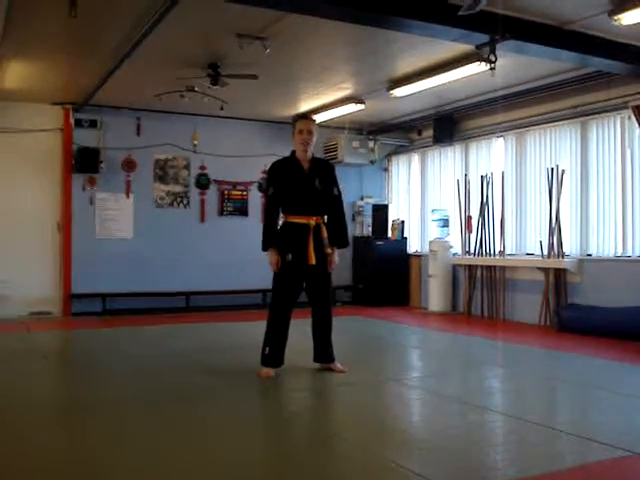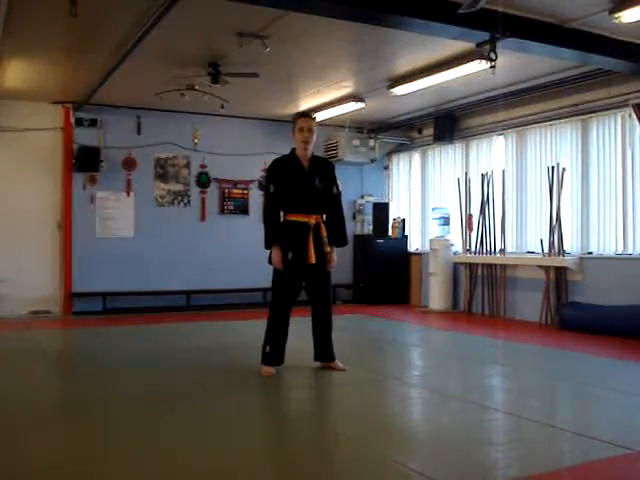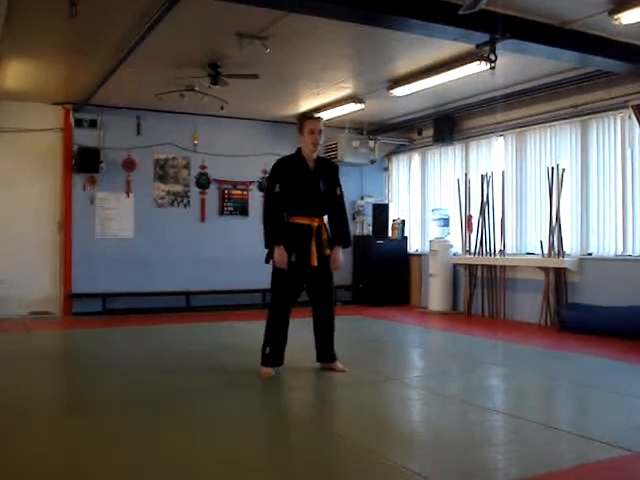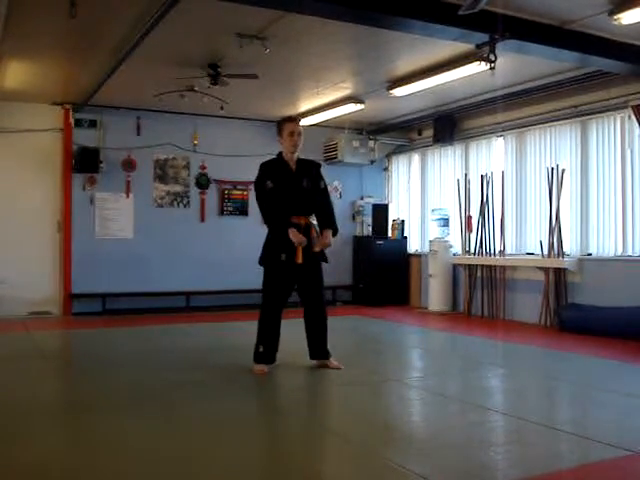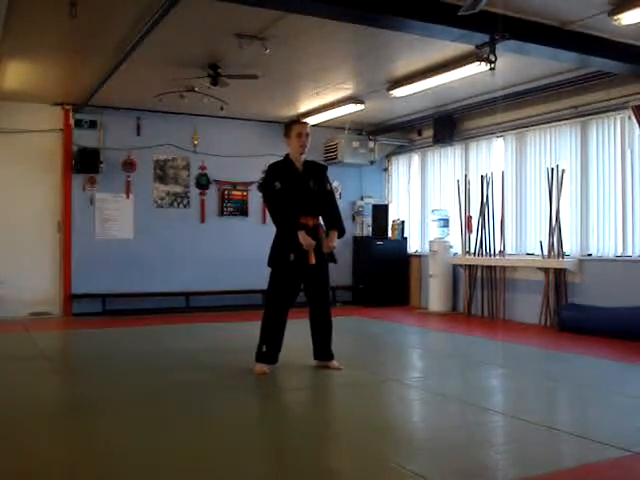
dt=1s
person 1, frame 1
left shoulder: (326, 169)
right shoulder: (279, 168)
left elbow: (336, 209)
right elbow: (271, 210)
left wrist: (335, 247)
right wrist: (271, 247)
left hip: (319, 241)
right hip: (291, 238)
left knee: (322, 302)
right knee: (282, 302)
left ankle: (325, 357)
right ankle: (270, 360)
person 1, frame 2
left shoulder: (326, 168)
right shoulder: (279, 166)
left elbow: (334, 208)
right elbow: (271, 209)
left wrist: (333, 245)
right wrist: (274, 246)
left hip: (318, 239)
right hip: (290, 237)
left knee: (322, 300)
right knee: (282, 301)
left ankle: (326, 356)
right ankle: (271, 359)
person 1, frame 3
left shoulder: (330, 169)
right shoulder: (284, 167)
left elbow: (337, 209)
right elbow: (272, 209)
left wrist: (338, 246)
right wrist: (277, 245)
left hip: (319, 241)
right hip: (291, 239)
left knee: (324, 302)
right knee: (281, 302)
left ankle: (327, 357)
right ankle: (270, 360)
person 1, frame 4
left shoulder: (312, 169)
right shoulder: (268, 170)
left elbow: (323, 202)
right elbow: (268, 207)
left wrist: (328, 229)
right wrist: (288, 230)
left hip: (309, 240)
right hip: (280, 241)
left knee: (315, 301)
right knee: (273, 302)
left ankle: (321, 355)
right ankle: (263, 358)
person 1, frame 5
left shoulder: (319, 171)
right shoulder: (276, 171)
left elbow: (330, 204)
right elbow: (277, 209)
left wrist: (334, 231)
right wrist: (298, 233)
left hip: (318, 241)
right hip: (289, 241)
left knee: (321, 301)
right knee: (278, 301)
left ankle: (324, 356)
right ankle: (265, 357)
